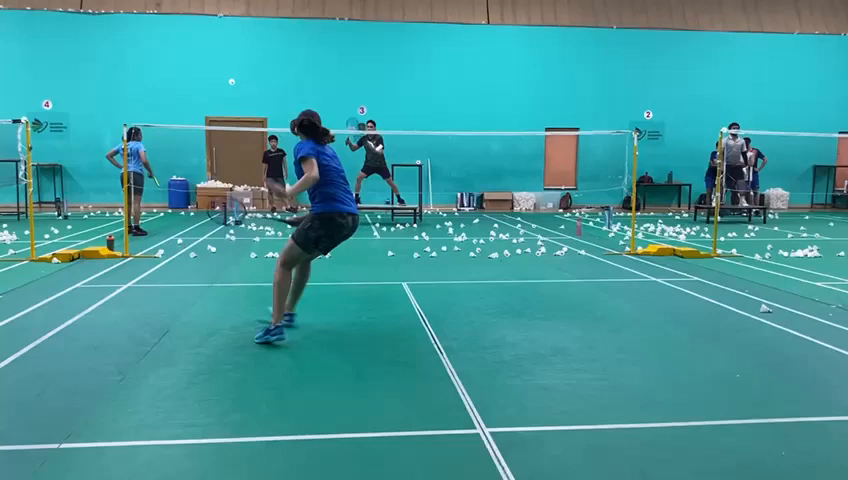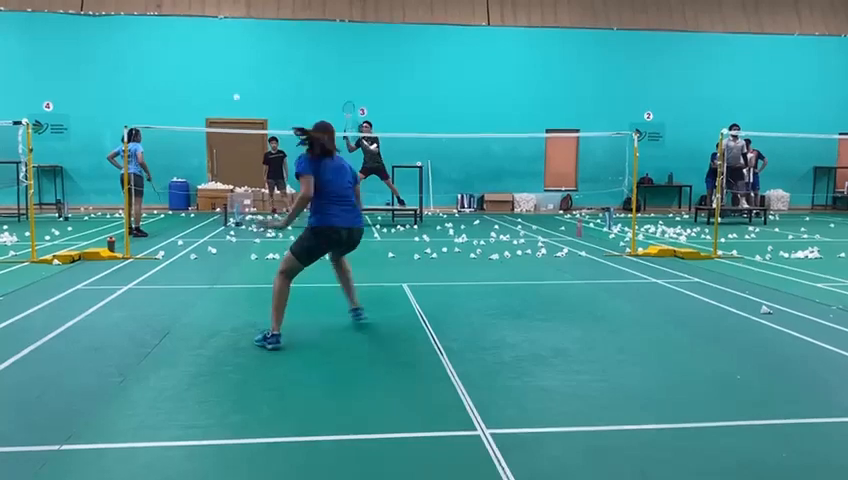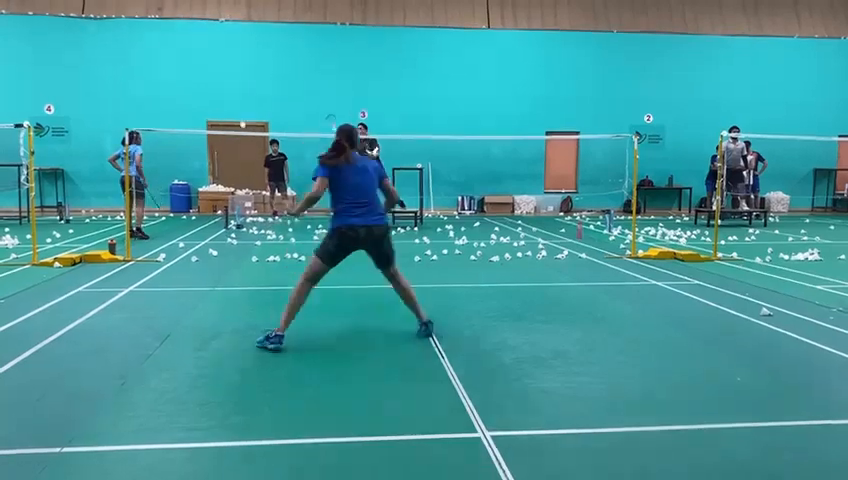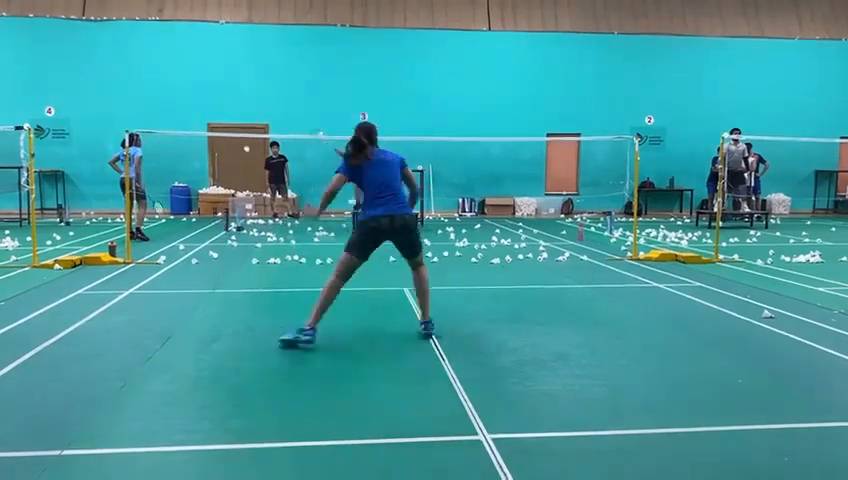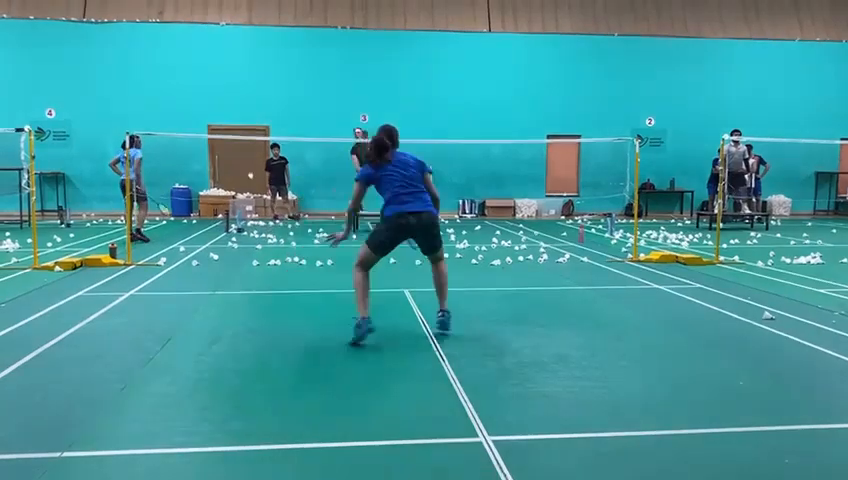
dt=0.1s
person 1, frame 1
left shoulder: (305, 147)
right shoulder: (327, 150)
left elbow: (313, 176)
left wrist: (290, 195)
right wrist: (306, 217)
left hip: (330, 217)
right hip: (349, 218)
left knee: (285, 263)
right knee: (303, 258)
left ankle: (275, 327)
right ankle: (288, 312)
person 1, frame 2
left shoulder: (307, 160)
right shoulder: (345, 164)
left elbow: (307, 195)
left wrist: (285, 222)
left hip: (325, 229)
right hip: (355, 229)
left knee: (284, 275)
right knee: (337, 258)
left ankle: (274, 334)
right ankle: (356, 308)
person 1, frame 3
left shoulder: (329, 165)
right shoulder: (373, 164)
left elbow: (315, 194)
right elbow: (392, 198)
left wrist: (295, 210)
left hip: (345, 230)
right hip: (377, 229)
left knee: (308, 279)
right knee: (393, 275)
left ankle: (278, 335)
right ankle: (422, 321)
person 1, frame 4
left shoulder: (351, 162)
right shoulder: (395, 157)
left elbow: (331, 190)
right elbow: (415, 190)
left wrist: (318, 211)
left hip: (372, 222)
right hip: (405, 220)
left knee: (339, 276)
right knee: (418, 266)
left ankle: (309, 329)
right ankle: (426, 322)
person 1, frame 5
left shoulder: (371, 166)
right shoulder: (414, 160)
left elbow: (355, 203)
right elbow: (434, 195)
left wrist: (347, 231)
left hip: (393, 220)
right hip: (425, 218)
left knee: (361, 266)
right knee: (438, 260)
left ankle: (363, 319)
right ankle: (443, 312)
